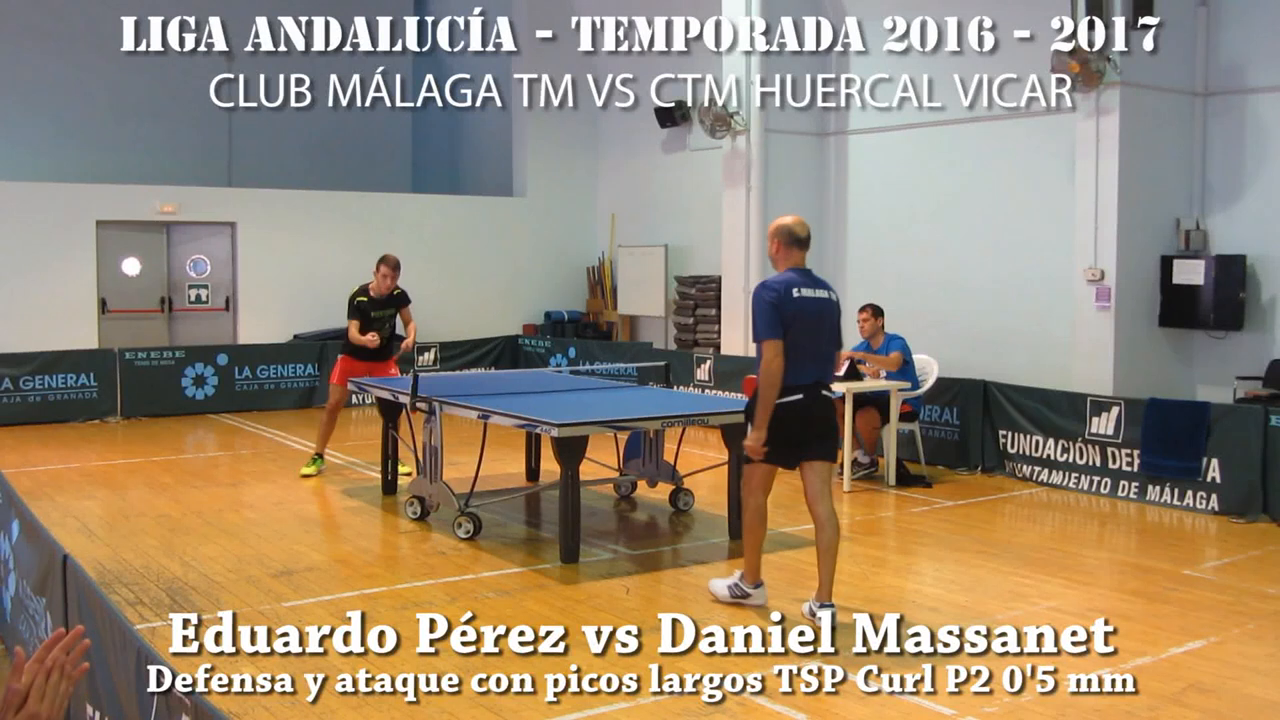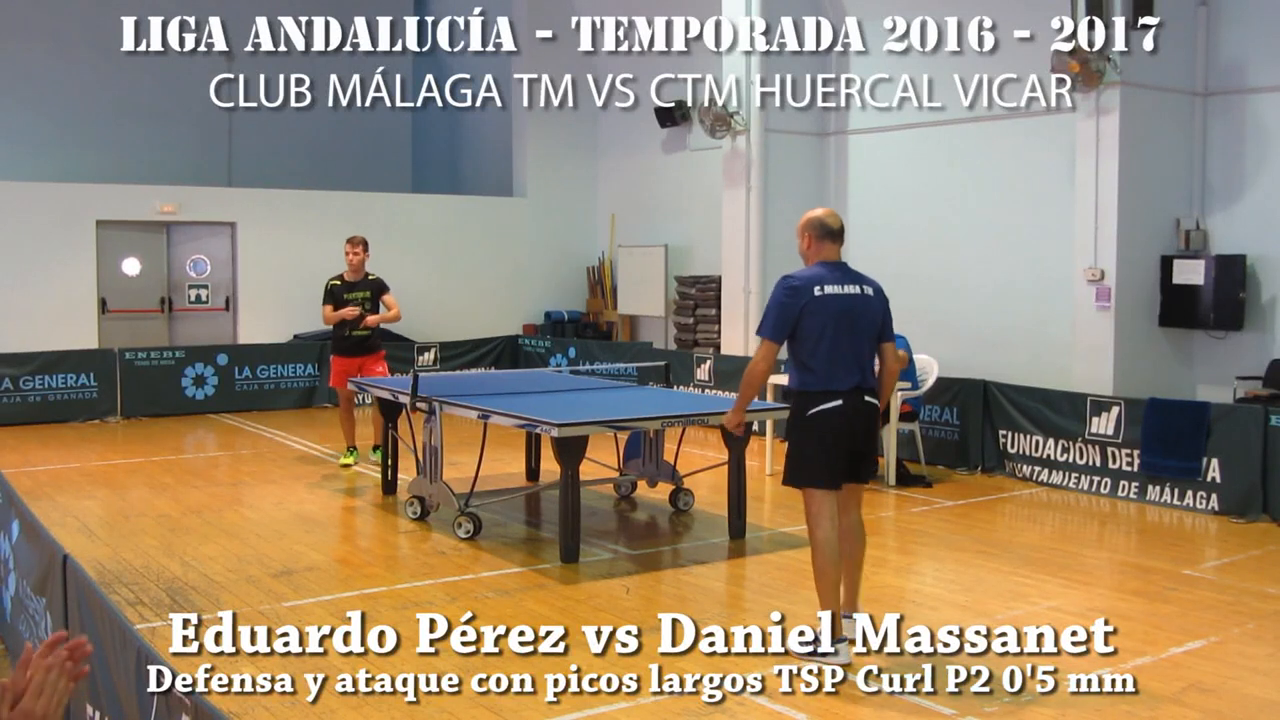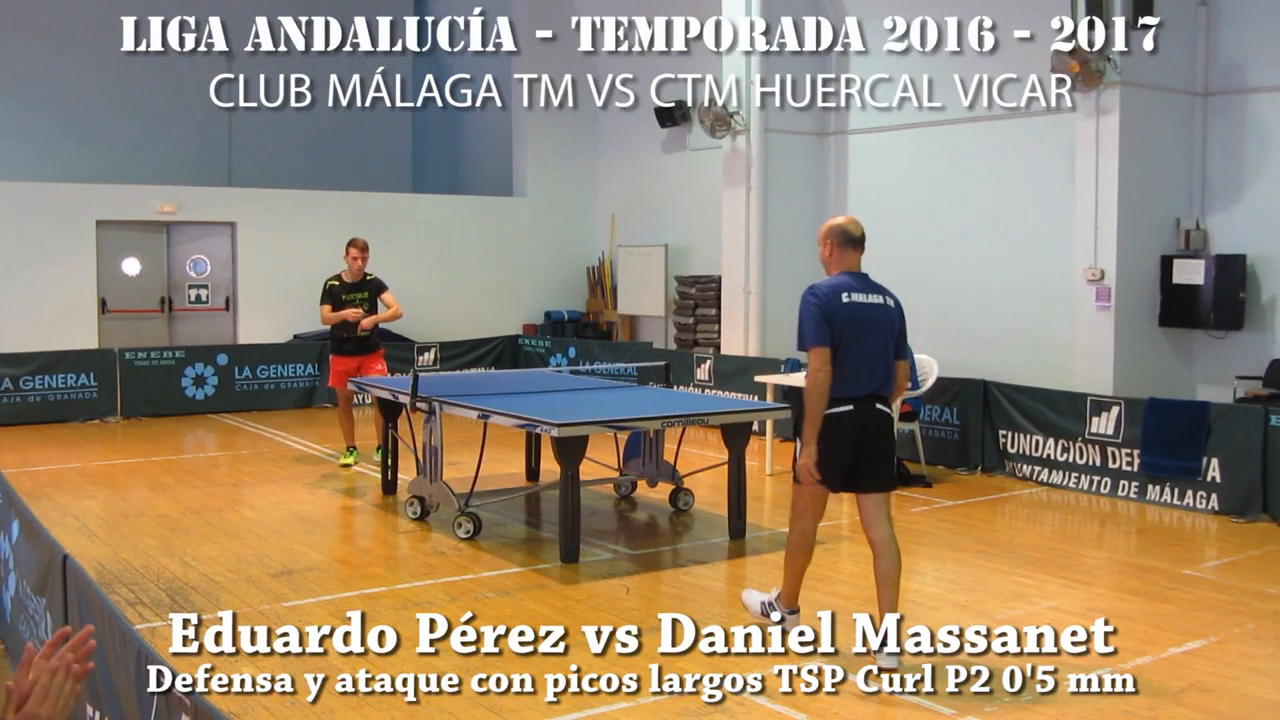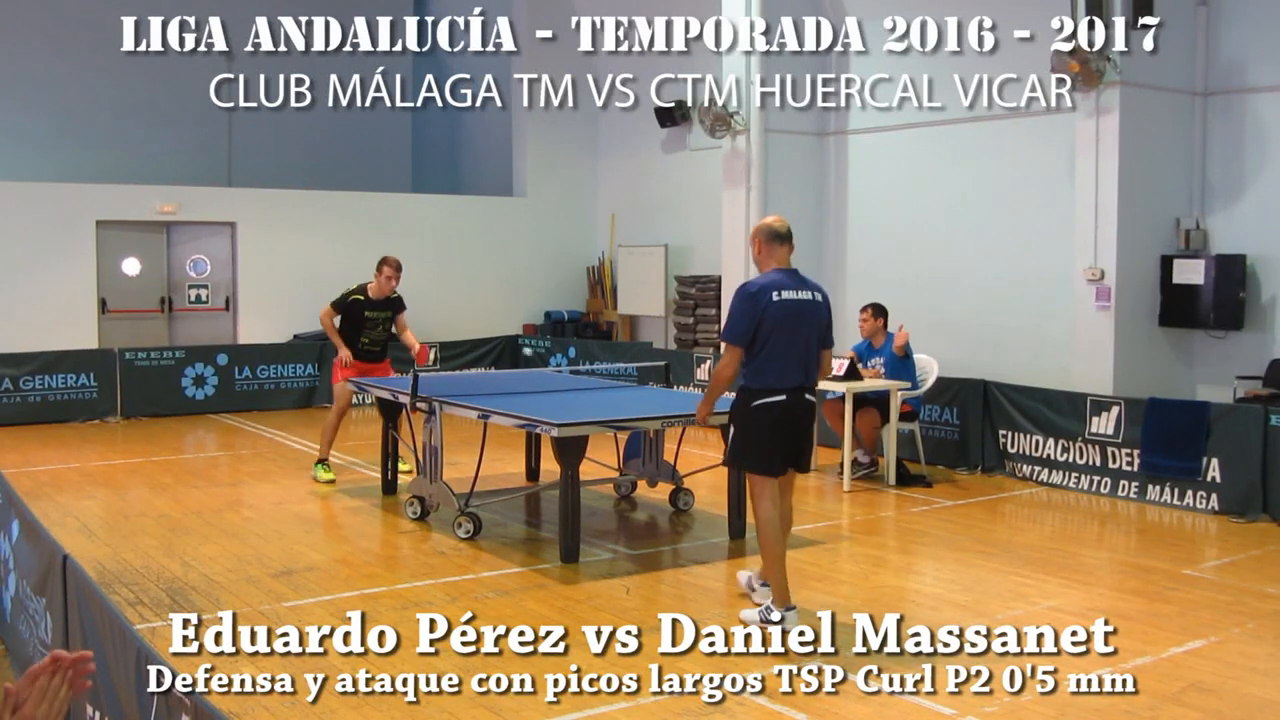
dt=0.7s
person 1, frame 1
left shoulder: (771, 290)
right shoulder: (829, 294)
left elbow: (773, 361)
left wrist: (758, 426)
left hip: (783, 405)
right hip: (821, 405)
left knee: (755, 494)
right knee: (822, 505)
left ankle: (750, 580)
right ankle: (823, 602)
person 1, frame 2
left shoulder: (795, 286)
right shoulder: (872, 290)
left elbow: (764, 361)
right elbow: (891, 364)
left wrist: (738, 409)
left hip: (818, 413)
right hip: (863, 410)
left knee: (823, 524)
right knee: (850, 515)
left ankle: (832, 637)
right ankle: (850, 612)
person 1, frame 3
left shoulder: (821, 296)
right shoulder: (890, 302)
left elbow: (820, 372)
right elbow: (901, 379)
left wrist: (807, 442)
left hip: (833, 418)
right hip: (877, 421)
left knee: (805, 518)
right knee: (880, 529)
left ankle: (785, 605)
person 1, frame 4
left shoulder: (753, 292)
right shoulder: (818, 294)
left elbow: (729, 365)
right elbow: (825, 365)
left wrist: (706, 403)
left hip: (761, 406)
right hip: (802, 406)
left knee: (766, 505)
right knee: (782, 499)
left ankle: (780, 606)
right ankle: (766, 579)
person 2, frame 1
left shoulder: (399, 296)
right shoulder: (358, 298)
left elbow: (409, 322)
right elbow: (352, 334)
left wrist: (410, 338)
right wrist: (365, 340)
left hip: (384, 358)
right hip: (353, 357)
right knee: (333, 405)
right ankle: (318, 457)
person 2, frame 2
left shoulder: (376, 283)
right shoulder: (333, 285)
left elbow: (396, 313)
right elbow: (326, 318)
left wrist: (378, 318)
right wrist: (342, 313)
left hip: (372, 352)
right hip: (343, 354)
right knee: (345, 402)
left ankle: (378, 448)
right ankle: (351, 449)
person 2, frame 3
left shoulder: (374, 282)
right shoulder: (331, 285)
left elbow: (397, 311)
right elbow: (324, 318)
left wrist: (373, 319)
right wrist: (344, 314)
left hip: (371, 351)
right hip: (342, 354)
right knee: (345, 402)
left ankle: (382, 448)
right ankle: (351, 449)
person 2, frame 4
left shoulder: (395, 300)
right shoulder: (354, 296)
left elbow: (403, 330)
right elbow: (325, 316)
left wrist: (414, 345)
right wrist: (341, 347)
left hip: (379, 361)
right hip: (349, 359)
right knee: (341, 405)
right ankle: (321, 463)
